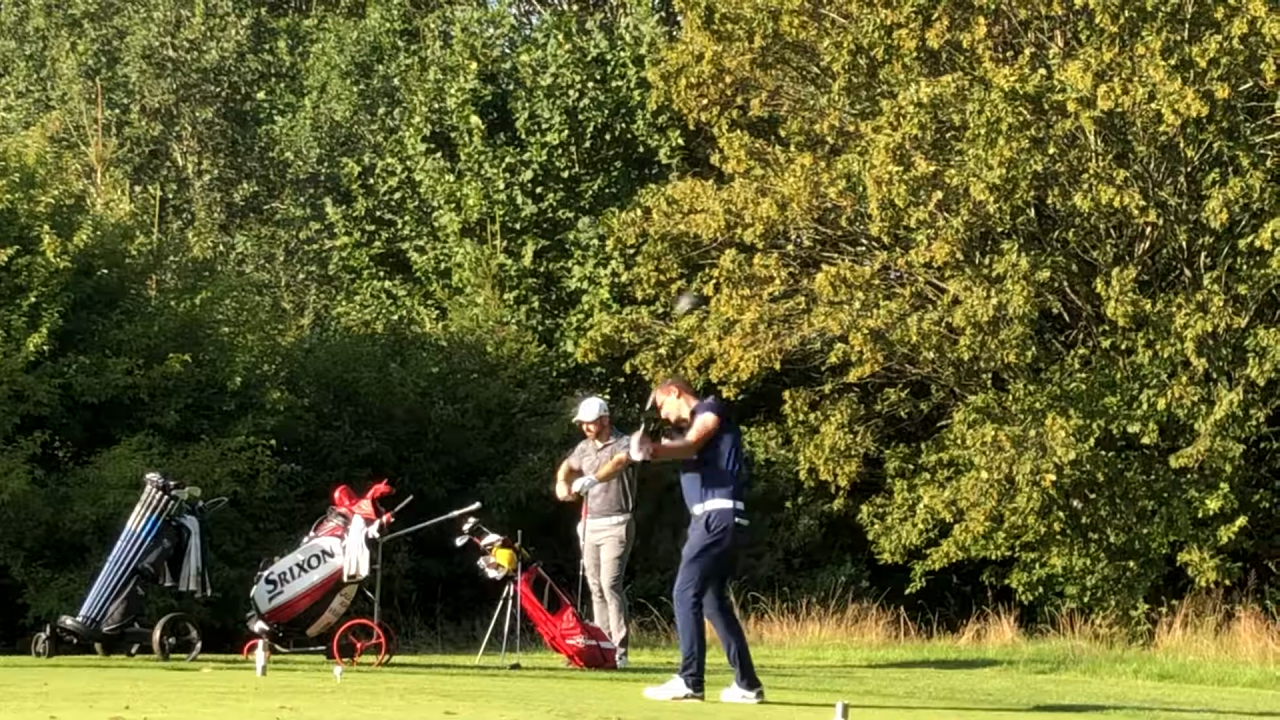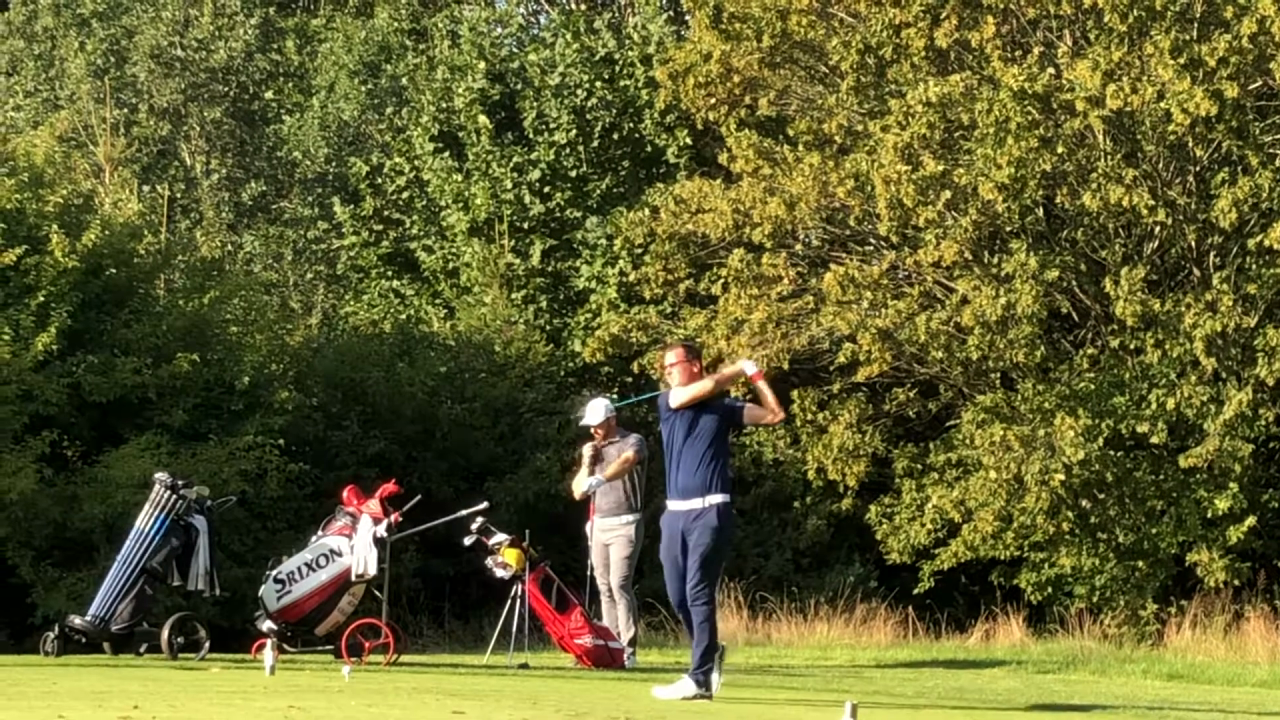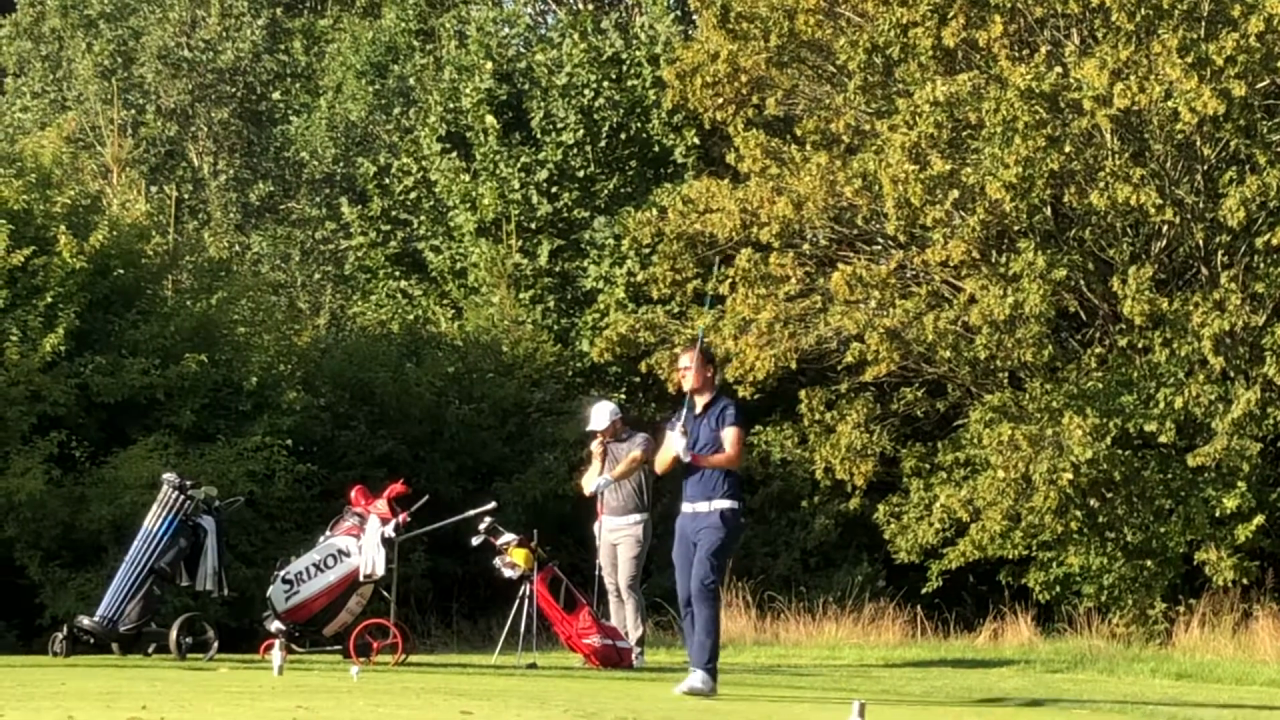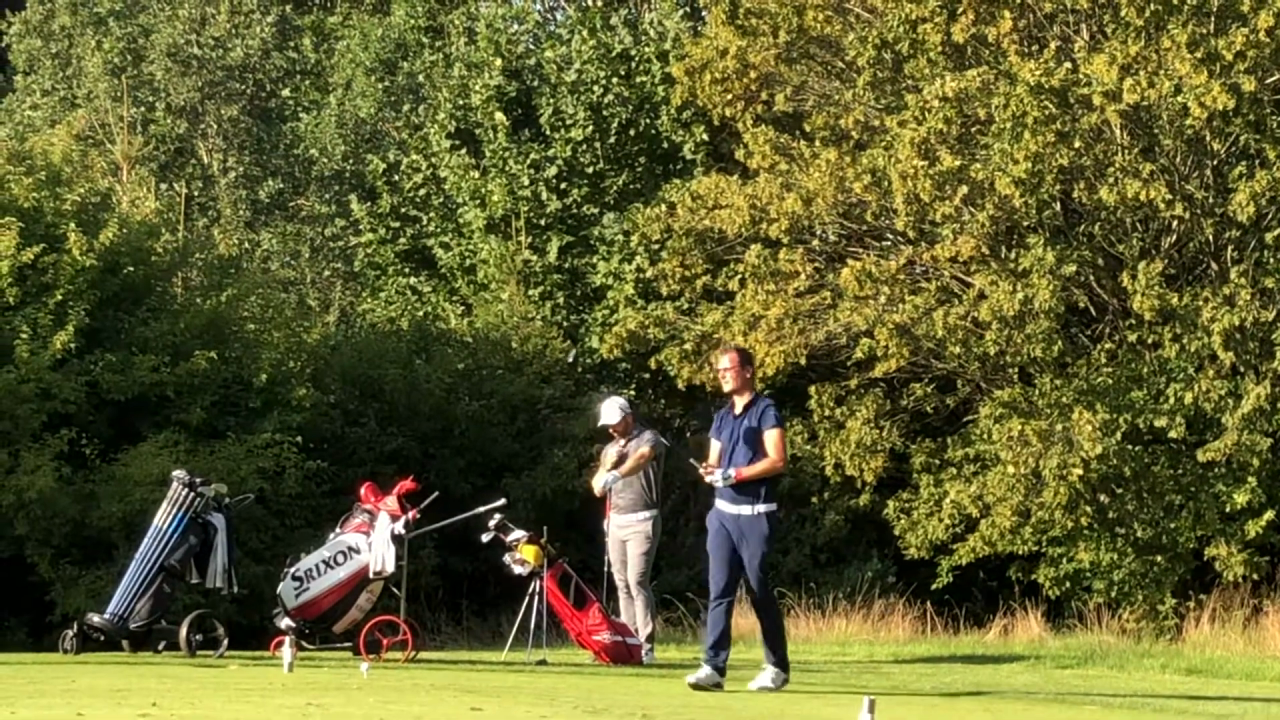
dt=0.5s
person 1, frame 1
left shoulder: (711, 407)
right shoulder: (672, 436)
left elbow: (692, 441)
right elbow: (676, 453)
left wrist: (658, 449)
right wrist: (644, 449)
left hip: (720, 518)
right hip: (706, 521)
left knee: (686, 594)
right knee: (713, 601)
left ankle: (689, 681)
right ankle: (746, 683)
person 1, frame 2
left shoulder: (725, 408)
right shoulder: (667, 402)
left elbow: (776, 414)
right elbow: (703, 388)
left wrist: (755, 375)
right wrist: (739, 369)
left hip: (710, 511)
right hip: (675, 513)
left knee: (698, 593)
right knee: (677, 595)
left ankle: (699, 679)
right ankle: (709, 652)
person 1, frame 3
left shoulder: (726, 409)
right shoulder: (681, 416)
left elbow: (733, 458)
right elbow: (660, 466)
left wrist: (692, 457)
right wrist: (673, 447)
left hip: (719, 514)
right hip: (688, 515)
left knee: (702, 588)
right knee: (686, 597)
left ankle: (705, 672)
right ankle: (699, 670)
person 1, frame 4
left shoulder: (766, 411)
right shoulder: (721, 417)
left elbow: (777, 461)
right elbow: (715, 464)
left wrist: (735, 474)
right wrist: (709, 471)
left hip: (757, 516)
right hip: (723, 514)
left knee: (761, 594)
right knee: (719, 591)
left ankle: (777, 667)
right ankle: (713, 668)
person 2, frame 1
left shoulder: (624, 443)
right shoulder: (583, 447)
left elbow: (617, 464)
right elbow: (566, 466)
left wrist: (592, 479)
right wrist: (562, 485)
left hip: (616, 525)
right hip: (590, 526)
left knee: (611, 585)
right knee: (596, 588)
left ankle: (620, 651)
person 2, frame 2
left shoulder: (633, 441)
right shoulder: (593, 450)
left elbow: (625, 463)
right elbow: (578, 493)
left wrist: (599, 479)
right wrist: (586, 463)
left hip: (625, 525)
right hip: (598, 525)
left knee: (620, 585)
right knee: (604, 587)
left ankle: (628, 651)
person 2, frame 3
left shoulder: (640, 440)
right shoulder: (601, 448)
left elbow: (633, 462)
right elbow: (587, 488)
left wrist: (608, 479)
right wrist: (597, 459)
left hip: (633, 525)
right hip: (606, 525)
left knee: (628, 585)
right knee: (613, 588)
left ankle: (637, 650)
person 2, frame 4
left shoulder: (649, 437)
right shoulder: (610, 449)
left elbow: (642, 459)
right elbow: (598, 490)
left wrist: (616, 475)
right wrist: (607, 466)
left hip: (642, 521)
right hip: (615, 522)
left knee: (637, 581)
right knee: (622, 584)
left ankle: (646, 647)
